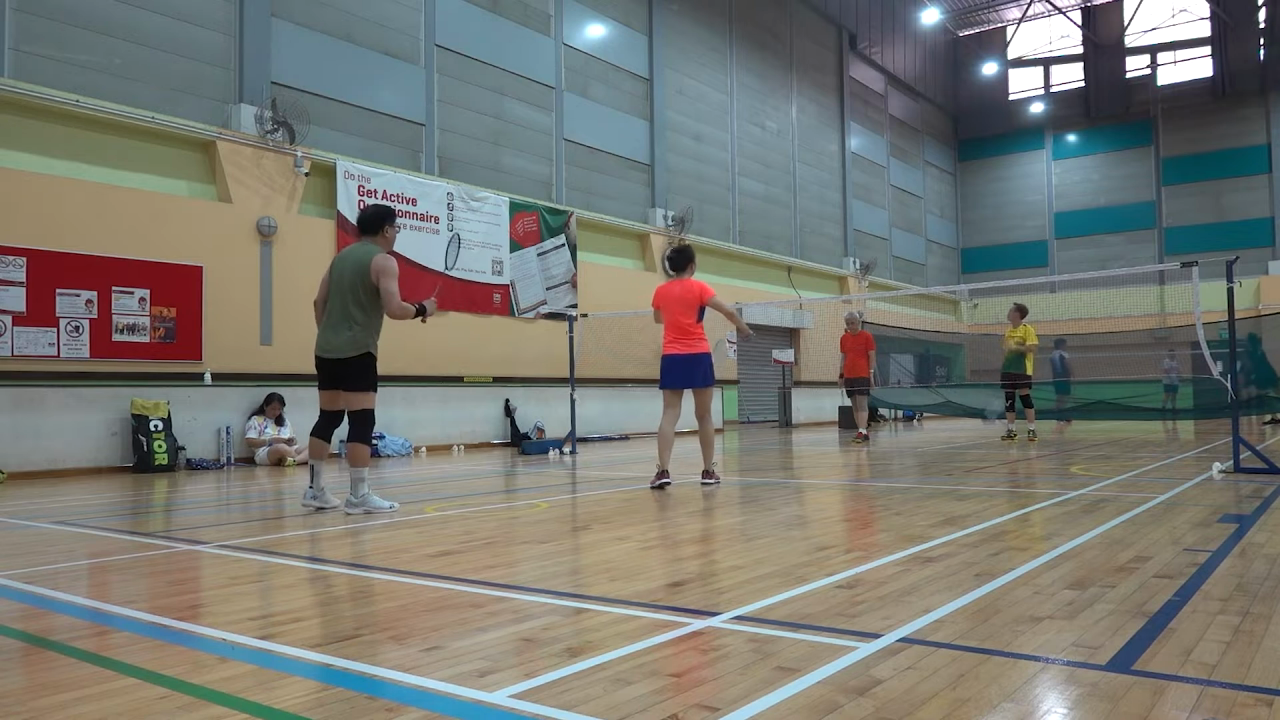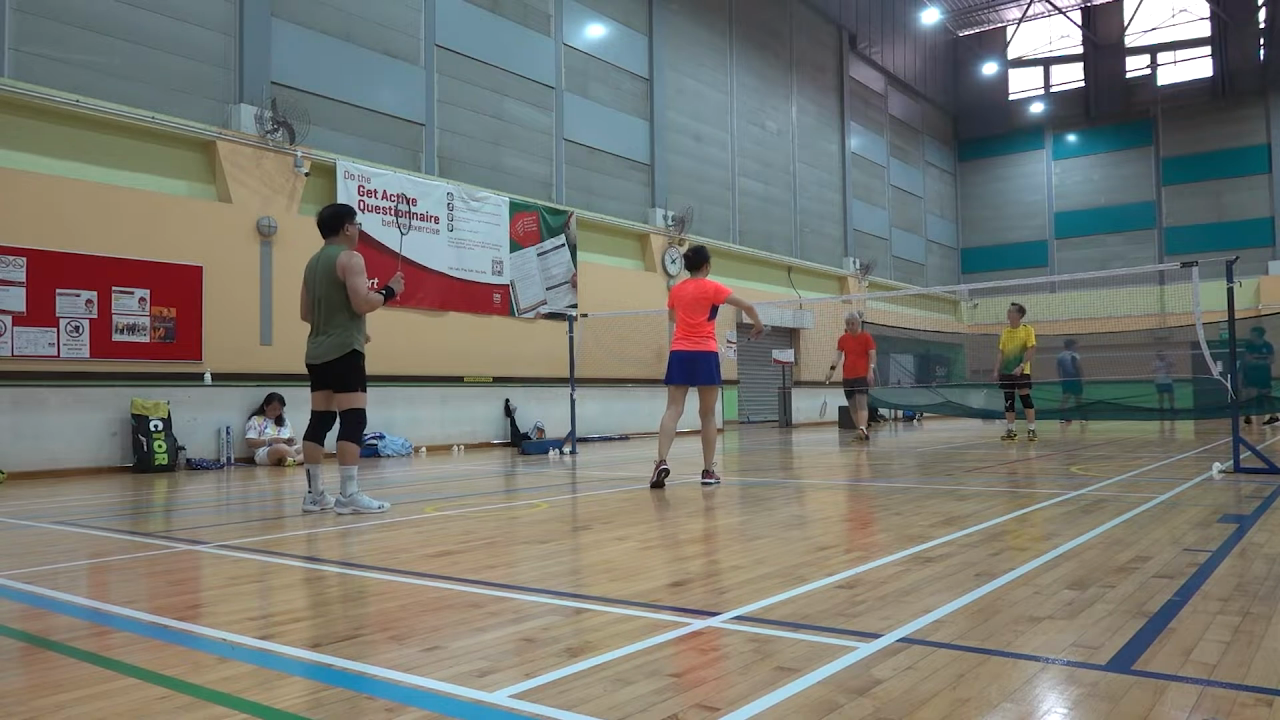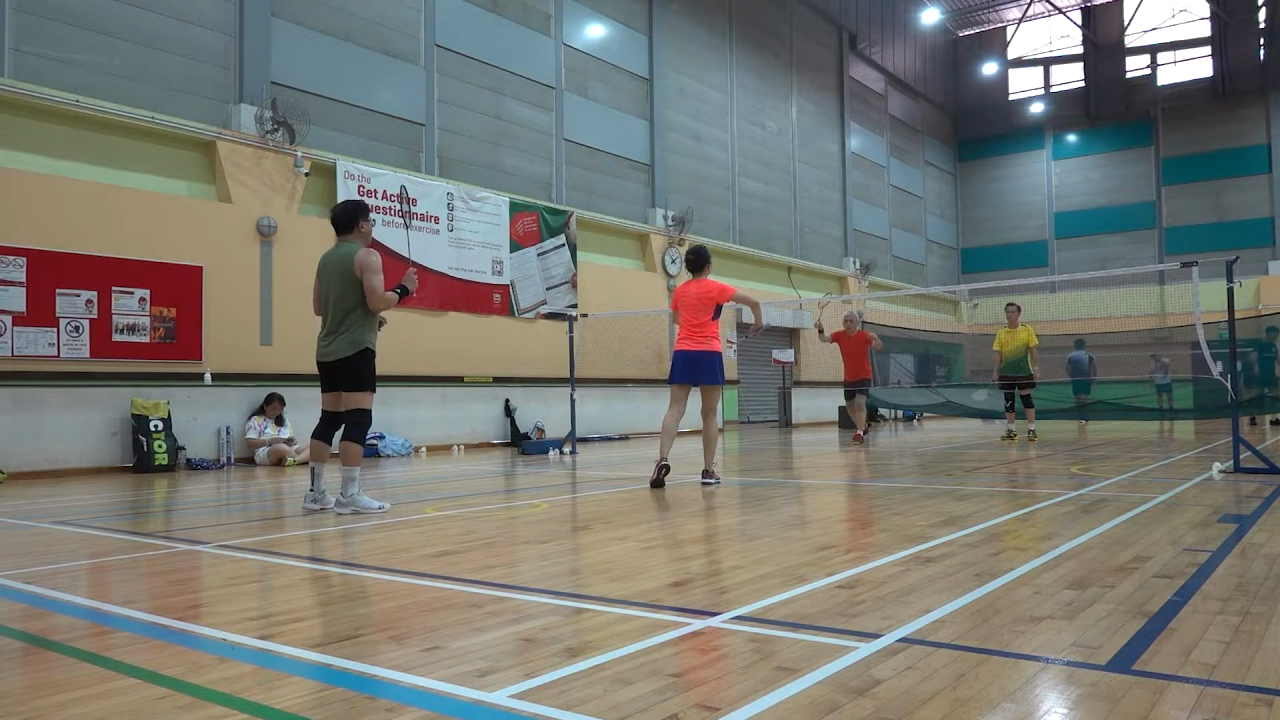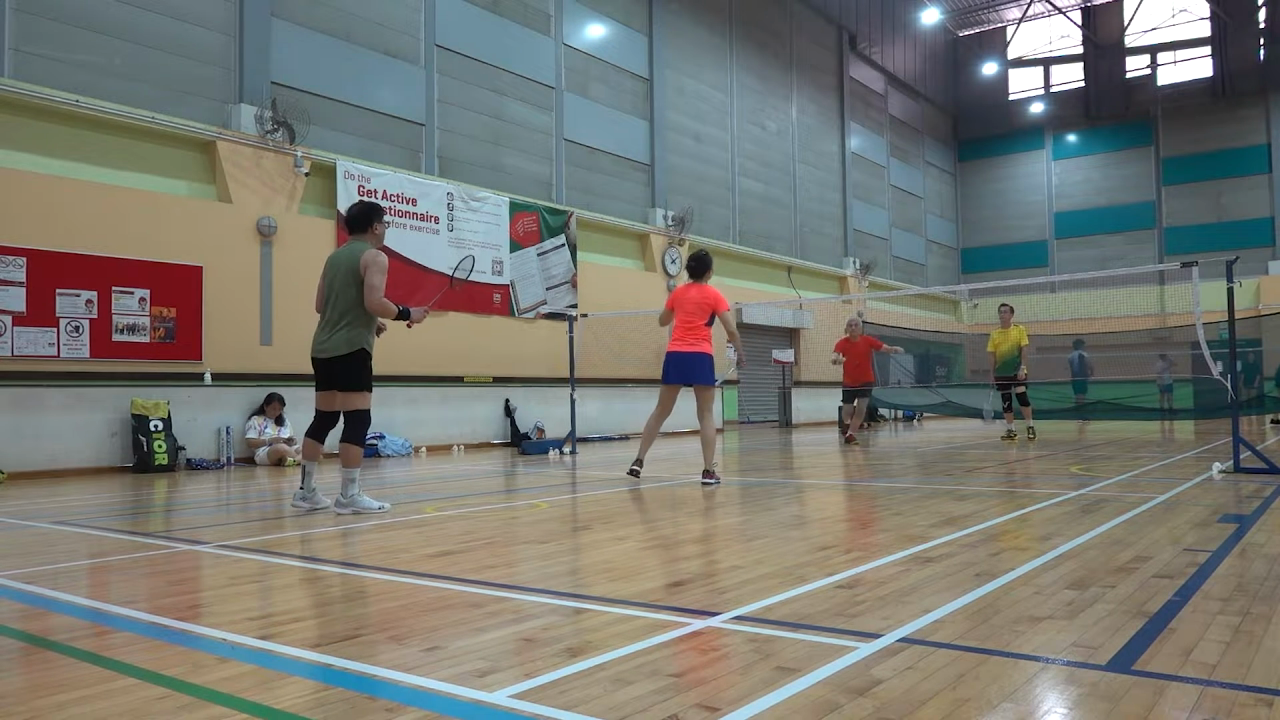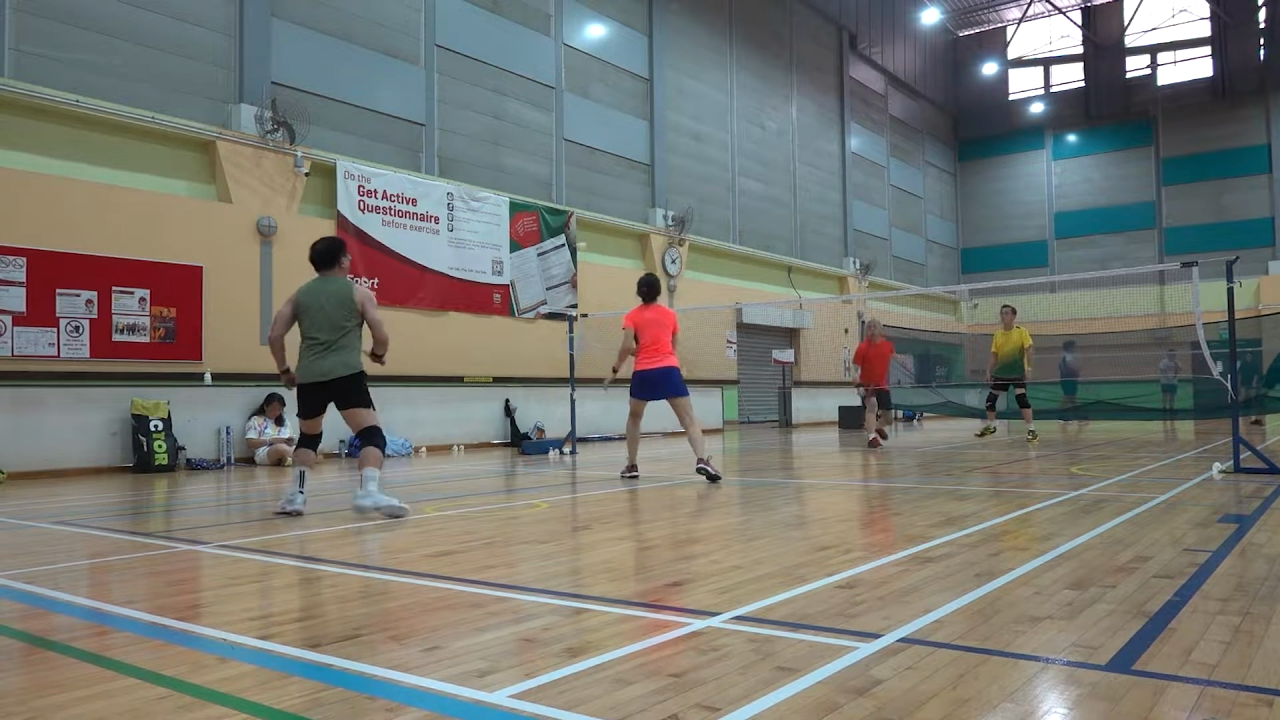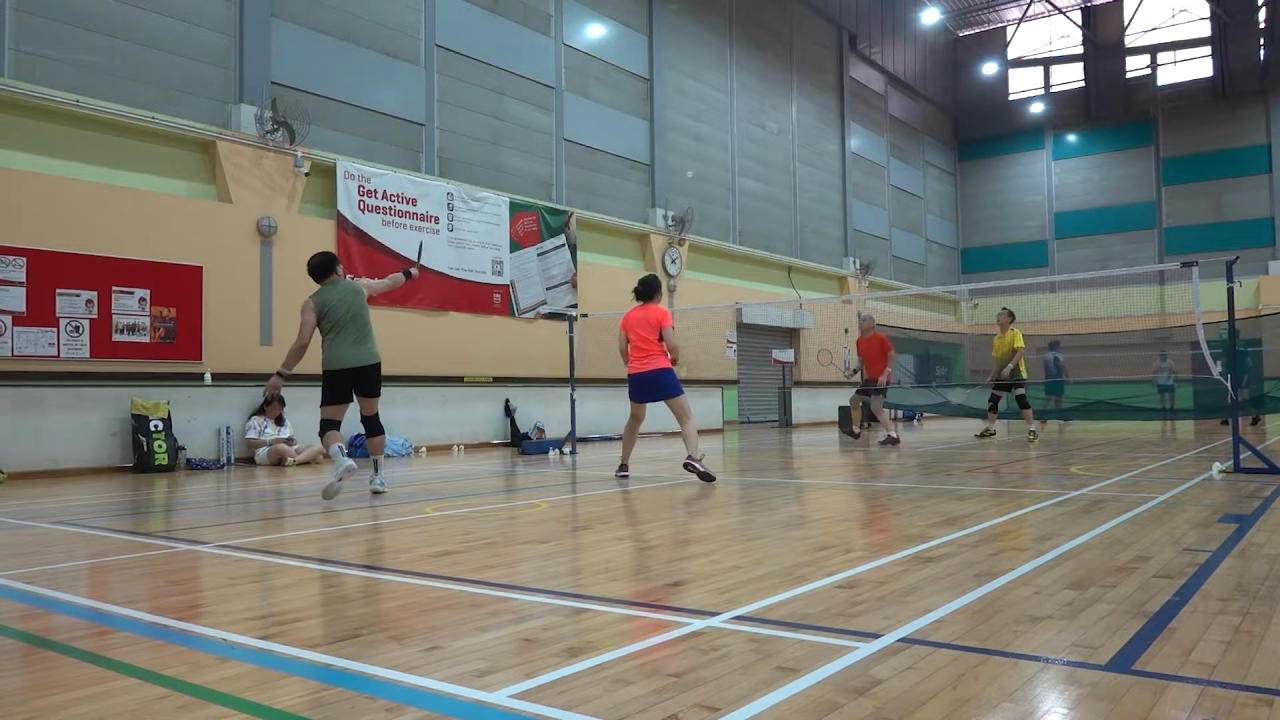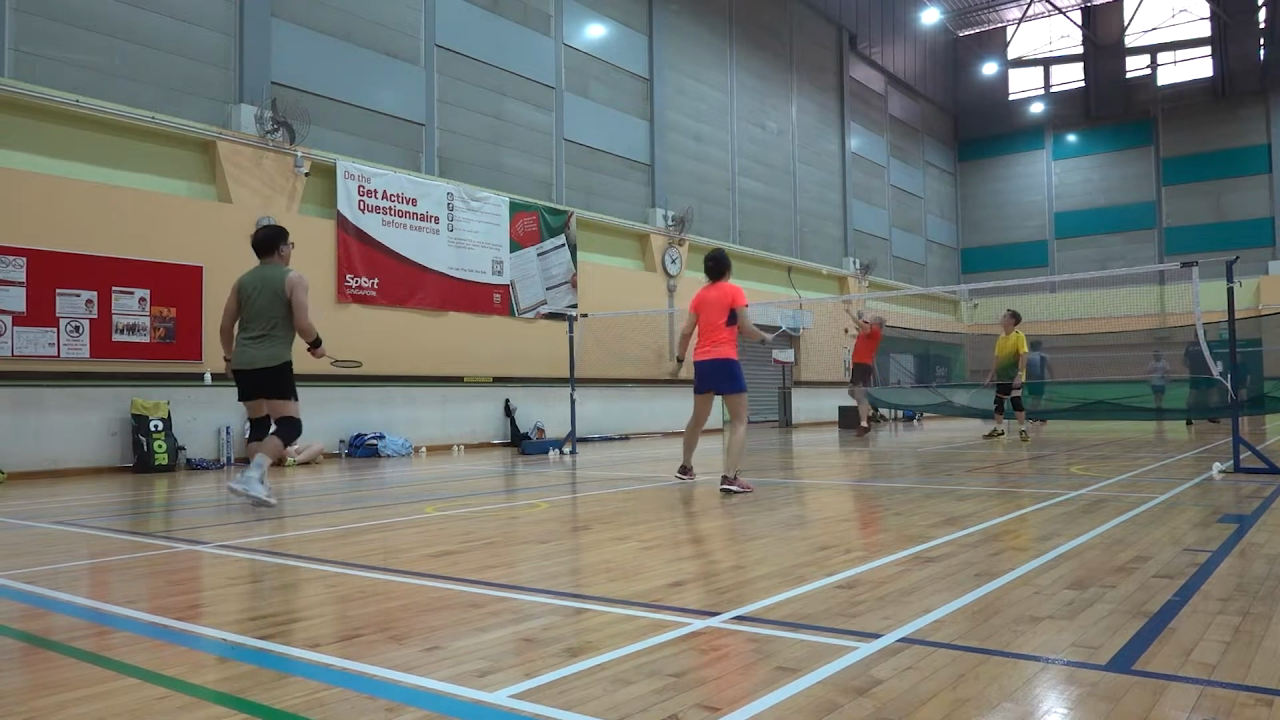
dt=0.7s
person 1, frame 1
left shoulder: (341, 256)
right shoulder: (383, 261)
left elbow: (319, 302)
right elbow: (394, 309)
right wrist: (423, 309)
left hip: (326, 350)
right hip: (357, 351)
left knee: (328, 417)
right knee: (361, 421)
left ankle: (314, 490)
right ankle: (359, 495)
person 1, frame 2
left shoulder: (313, 262)
right shoulder: (350, 258)
right elbow: (362, 303)
right wrist: (389, 291)
left hip: (317, 353)
right hip: (344, 352)
left knee: (320, 420)
right knee: (353, 421)
left ankle: (314, 493)
right ankle: (348, 494)
person 1, frame 3
left shoulder: (326, 259)
right shoulder: (366, 256)
right elbow: (378, 301)
right wrist: (404, 289)
left hip: (327, 351)
right hip: (355, 350)
left knee: (329, 419)
right knee: (357, 420)
left ankle: (315, 492)
right ankle: (350, 495)
person 1, frame 4
left shoulder: (334, 257)
right shoulder: (375, 257)
right elbow: (374, 302)
right wrist: (406, 314)
left hip: (323, 349)
right hip: (351, 350)
left knee: (324, 418)
right knee: (358, 421)
left ankle: (306, 490)
right ankle: (350, 495)
person 1, frame 5
left shoulder: (299, 295)
right shoulder: (360, 293)
left elbow: (274, 337)
right elbow: (381, 339)
left wrist: (284, 371)
right wrist: (378, 354)
left hip: (308, 377)
right hip: (346, 375)
left knee: (309, 437)
right knee: (372, 435)
left ankle: (295, 496)
right ankle: (369, 493)
person 1, frame 6
left shoulder: (313, 303)
right shoulder: (360, 286)
left elbow: (302, 343)
right elbow: (389, 282)
left wrist: (281, 374)
right wrist: (408, 273)
left hip: (336, 367)
right hip: (368, 363)
left knee: (330, 425)
right knee: (371, 418)
left ankle: (341, 461)
right ankle: (378, 477)
person 1, frame 7
left shoulder: (242, 282)
right shoulder: (293, 280)
left elbow: (226, 327)
right elbow: (303, 324)
left wrist: (228, 357)
right wrist: (316, 345)
left hip: (244, 363)
right hip: (274, 363)
left knee: (259, 424)
right knee: (289, 426)
left ankle: (257, 483)
right ankle: (250, 478)
person 2, frame 1
left shoulder: (661, 291)
right shoulder: (699, 287)
right elbow: (728, 312)
right wrist: (744, 330)
left hip: (671, 357)
right hip: (698, 356)
left knee: (670, 415)
right knee: (704, 416)
left ankle: (663, 470)
right ankle: (708, 471)
person 2, frame 2
left shoulder: (676, 290)
right shoulder: (712, 288)
right elbow: (747, 306)
right wrist: (758, 325)
left hip: (679, 354)
right hip: (705, 354)
left knee: (673, 410)
right knee: (708, 414)
left ankle: (662, 461)
right ankle: (708, 471)
person 2, frame 3
left shoulder: (679, 291)
right shoulder: (716, 288)
right elbow: (753, 302)
right wrist: (758, 323)
left hip: (682, 354)
right hip: (708, 355)
left knee: (675, 410)
right knee: (709, 414)
left ankle: (663, 460)
right ankle: (708, 471)
person 2, frame 4
left shoulder: (677, 293)
right shoulder: (714, 295)
left elbow: (662, 321)
right elbow: (731, 330)
right wrist: (740, 353)
left hip: (674, 356)
right hip: (700, 357)
left knee: (661, 411)
right knee: (706, 415)
left ankle: (639, 460)
right ankle: (708, 471)
person 2, frame 5
left shoulder: (631, 316)
right shoulder: (670, 314)
left elbow: (627, 347)
left wrist: (615, 370)
left hip: (643, 373)
right hip: (669, 371)
left knee: (634, 417)
right knee: (689, 421)
left ankle: (632, 465)
right ankle: (702, 461)
person 2, frame 6
left shoulder: (628, 316)
right shoulder: (662, 312)
left elbow: (622, 349)
right elbow: (671, 345)
right wrist: (674, 358)
left hip: (637, 375)
right hip: (660, 371)
left knee: (635, 420)
right knee: (686, 419)
left ankle: (623, 465)
right ankle: (693, 459)
person 2, frame 7
left shoulder: (700, 295)
right shoulder: (734, 291)
left elbow: (686, 332)
right elbow: (746, 327)
left wrist: (679, 360)
right wrist: (763, 337)
left hip: (702, 361)
right hip: (725, 361)
left knee: (698, 418)
right knee: (739, 421)
left ankle: (685, 467)
right ankle: (729, 477)
